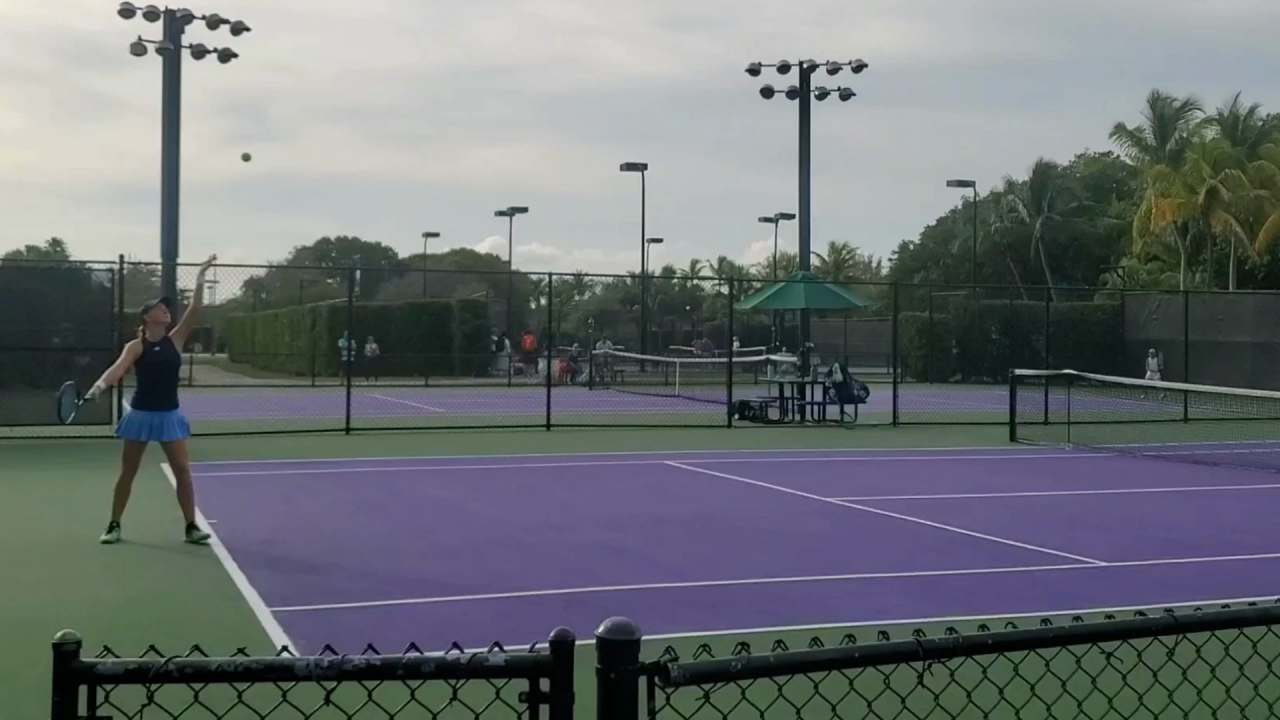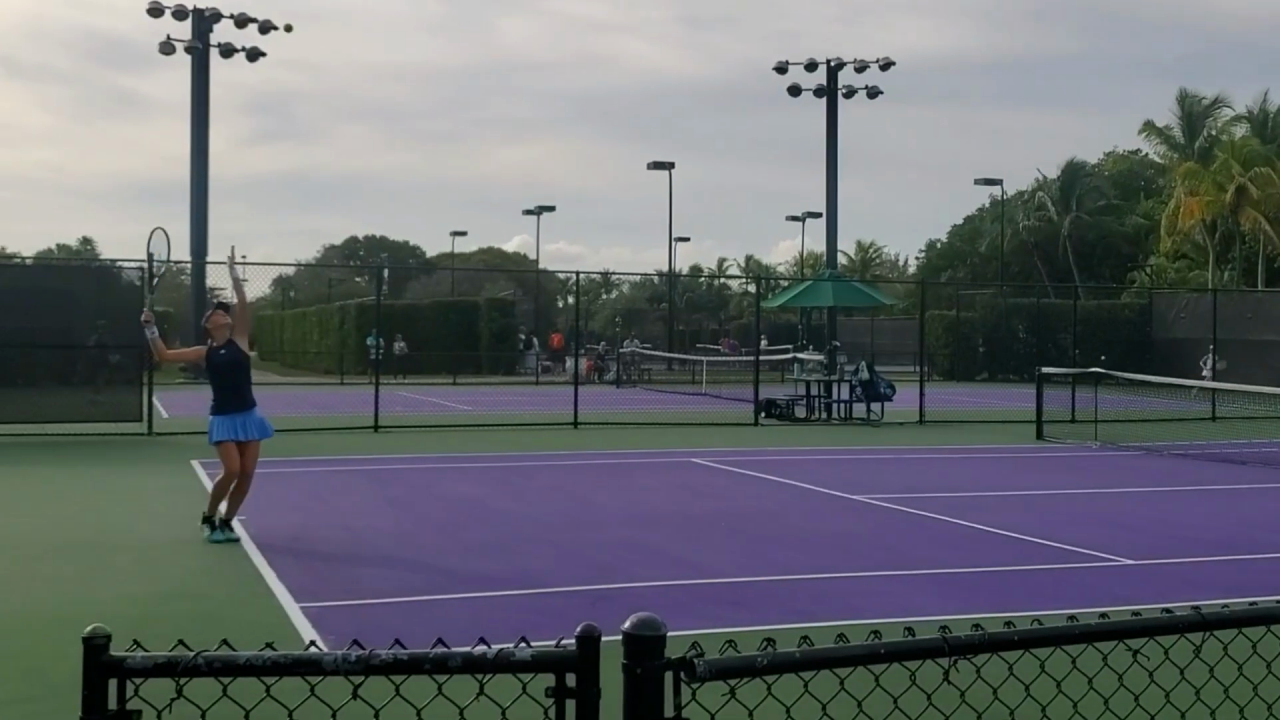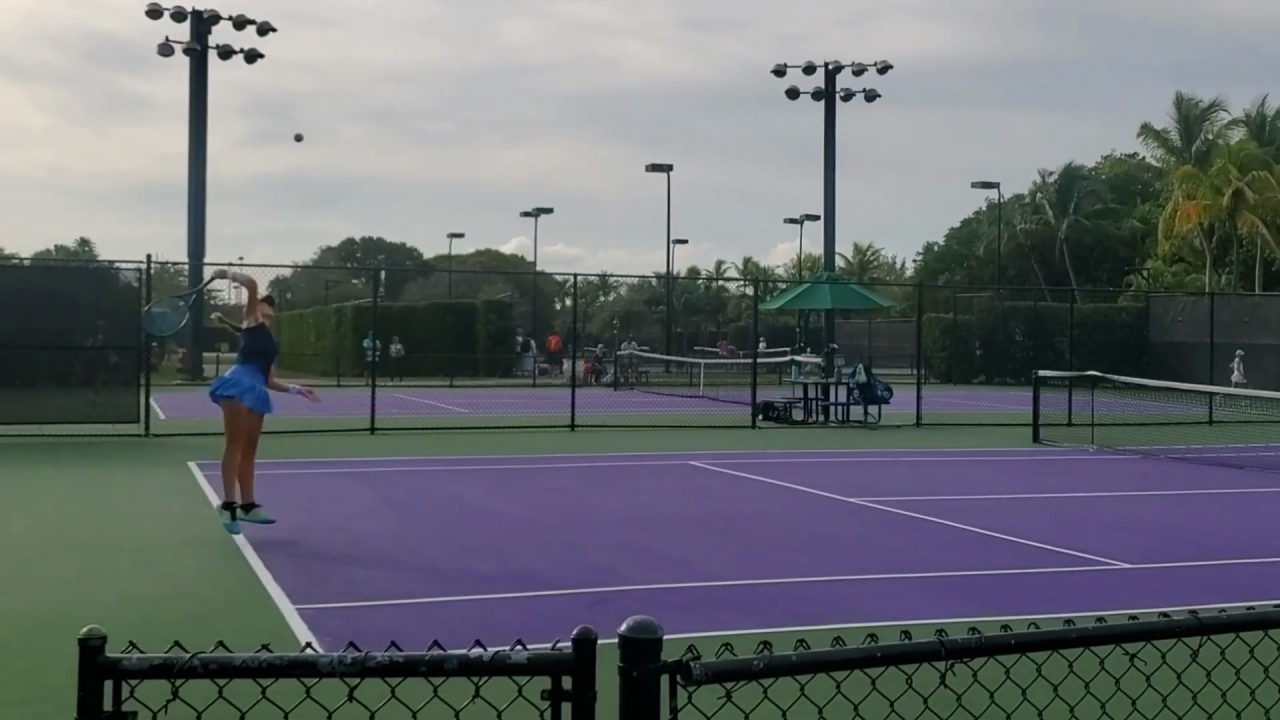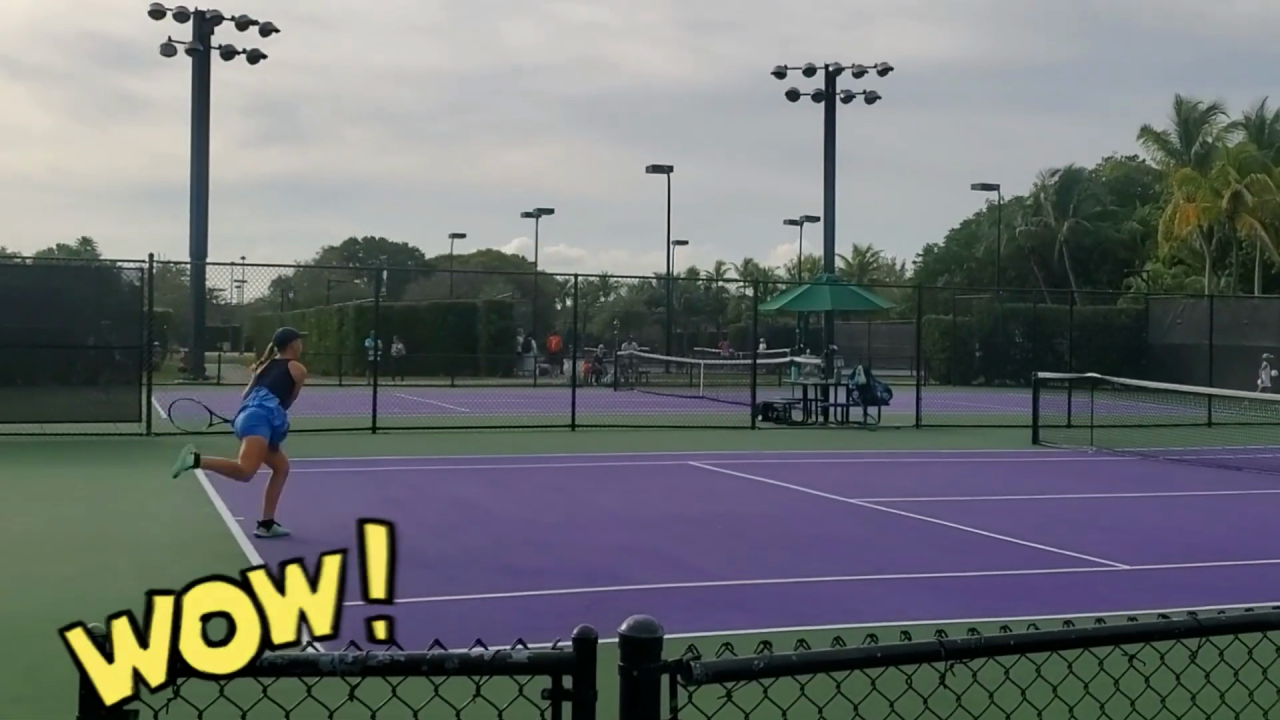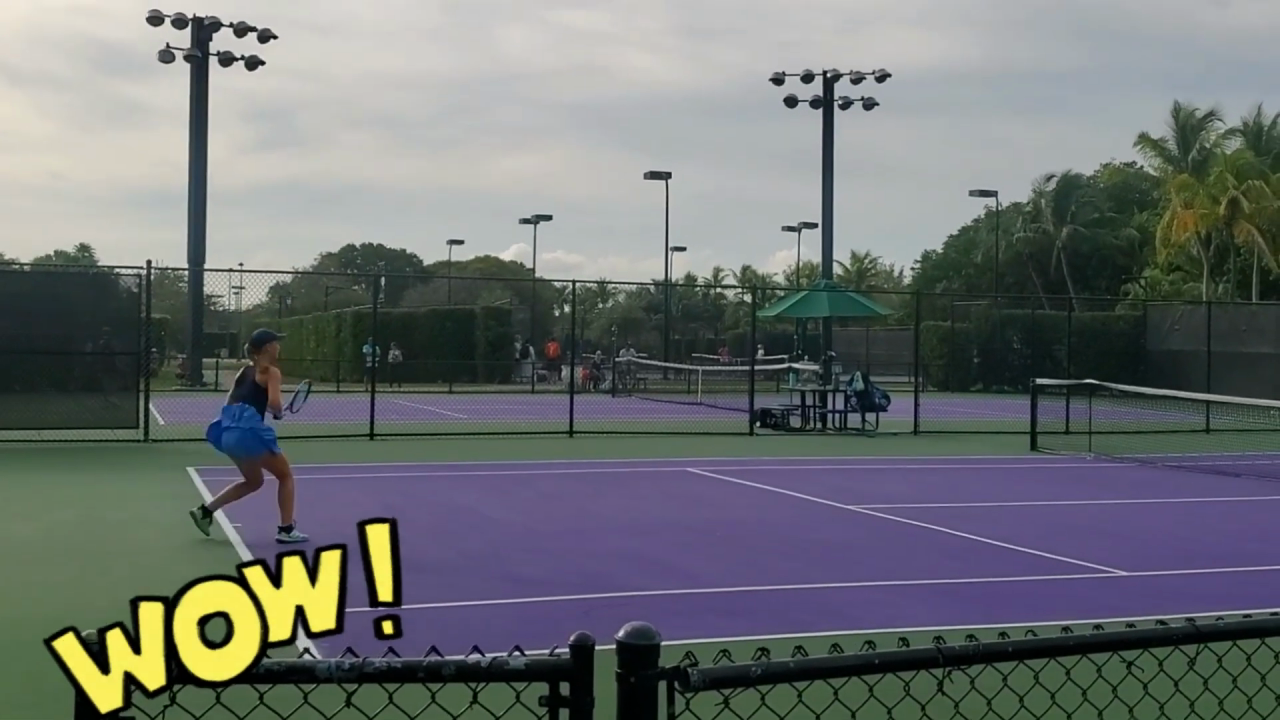
dt=0.4s
person 1, frame 1
left shoulder: (175, 340)
right shoulder: (136, 346)
left elbow: (194, 309)
right elbow: (118, 368)
left wrist: (201, 278)
right wrist: (100, 385)
left hip: (170, 415)
right hip: (141, 415)
left knee: (183, 471)
right knee: (128, 474)
left ankle: (192, 527)
right ankle: (115, 525)
person 1, frame 2
left shoulder: (240, 339)
right shoulder: (203, 352)
left elbow: (243, 304)
right elbow: (163, 355)
left wrist: (233, 273)
right wrist: (150, 329)
left hip: (248, 416)
right hip: (222, 419)
left knee: (247, 473)
right knee: (232, 470)
left ankle: (225, 523)
right ankle: (209, 518)
person 1, frame 3
left shoulder: (269, 340)
right shoulder: (254, 323)
left elbow: (269, 380)
right elbow: (251, 285)
left wrist: (294, 388)
right wrist: (230, 275)
left hip: (255, 389)
right hip: (239, 385)
left knee: (249, 449)
right knee: (235, 445)
left ankle: (248, 505)
right ankle: (228, 505)
person 1, frame 4
left shoulder: (265, 365)
right shoulder: (298, 369)
left elbow: (246, 396)
right elbow: (287, 403)
left hip: (249, 417)
right hip: (260, 419)
left knee: (282, 467)
right knee: (244, 471)
left ankle: (266, 524)
right ankle: (196, 458)
person 1, frame 5
left shoulder: (244, 372)
right shoulder: (271, 371)
right elbow: (275, 404)
right wrist: (277, 413)
left hip: (228, 433)
right hip: (249, 432)
left knee: (254, 482)
right knee: (286, 476)
left ankle: (205, 510)
right ankle: (286, 529)
